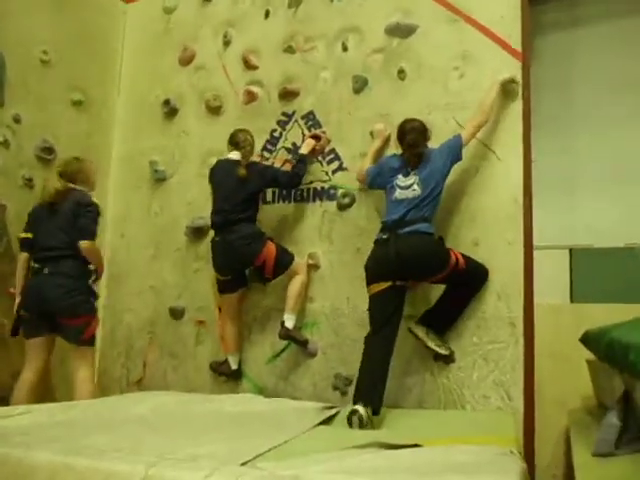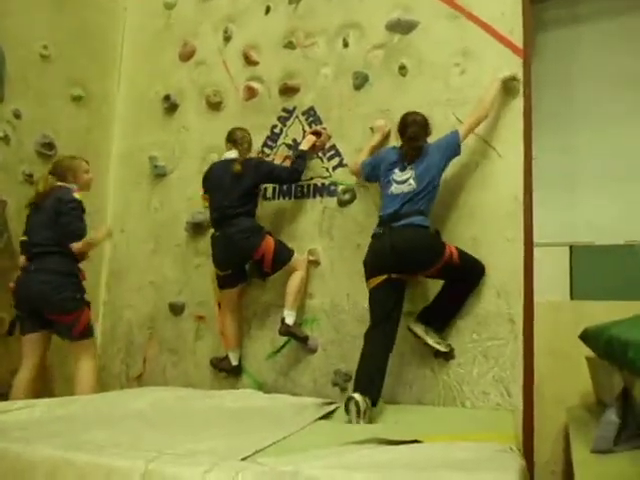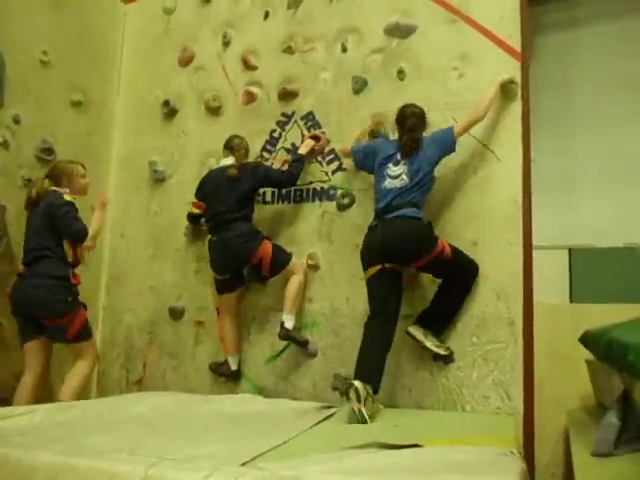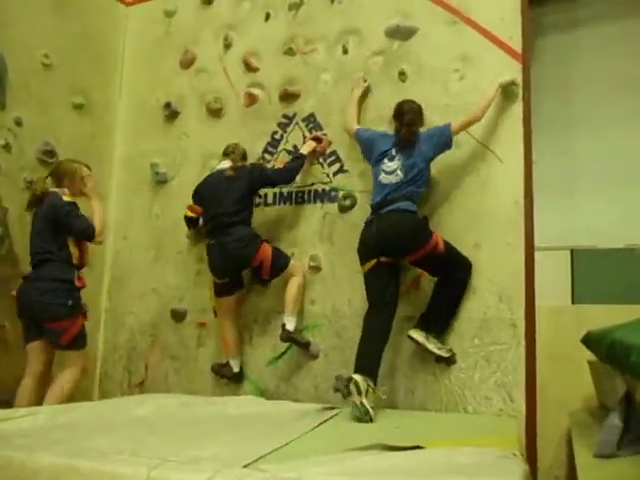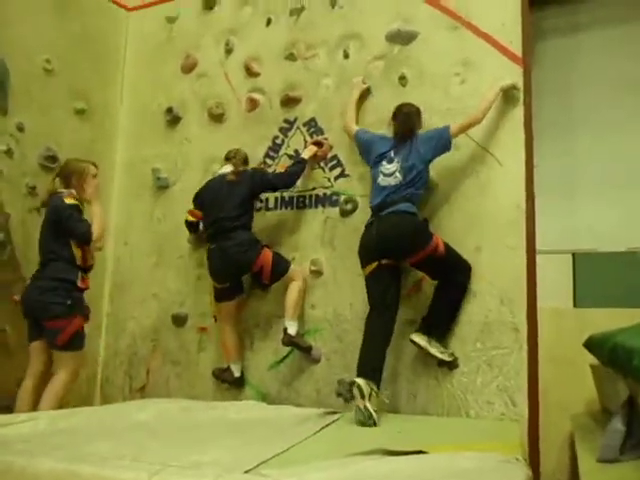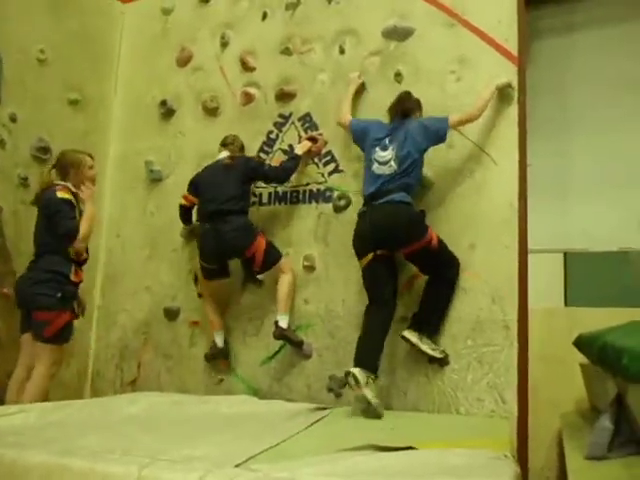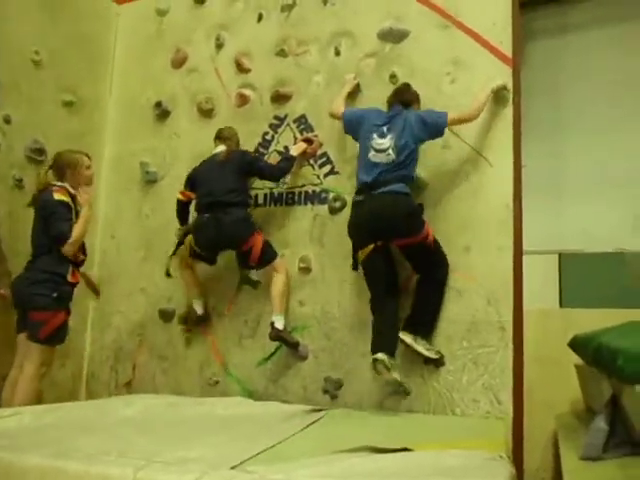
dt=0.2s
person 1, frame 1
left shoulder: (390, 165)
right shoulder: (440, 157)
left elbow: (361, 176)
right elbow: (478, 121)
left wrist: (377, 143)
right wrist: (498, 86)
left hip: (382, 254)
right hip: (419, 248)
left knee: (380, 333)
right knee: (475, 274)
left ankle: (363, 405)
right ankle: (430, 326)
person 1, frame 2
left shoulder: (386, 158)
right shoulder: (437, 152)
left elbow: (355, 169)
right elbow: (478, 117)
left wrist: (377, 138)
right wrist: (499, 83)
left hip: (380, 247)
right hip: (415, 240)
left knee: (381, 327)
right knee: (472, 271)
left ankle: (362, 394)
right ankle: (429, 323)
person 1, frame 3
left shoulder: (379, 149)
right shoulder: (431, 145)
left elbow: (346, 151)
right elbow: (476, 117)
left wrist: (369, 130)
right wrist: (498, 86)
left hip: (375, 239)
right hip: (409, 232)
left knee: (381, 317)
right knee: (465, 270)
left ankle: (362, 384)
right ankle: (427, 327)
person 1, frame 4
left shoulder: (376, 141)
right shoulder: (427, 141)
left elbow: (350, 124)
right elbow: (474, 117)
left wrist: (358, 93)
right wrist: (498, 87)
left hip: (372, 232)
right hip: (405, 225)
left knee: (379, 309)
right knee: (458, 268)
left ankle: (362, 378)
right ankle: (427, 329)
person 1, frame 5
left shoulder: (375, 145)
right shoulder: (424, 143)
left elbow: (349, 125)
right elbow: (472, 120)
left wrist: (356, 93)
right wrist: (498, 90)
left hip: (373, 235)
right hip: (405, 227)
left knee: (381, 311)
right knee: (458, 272)
left ankle: (364, 381)
right ankle: (429, 333)
person 1, frame 6
left shoulder: (371, 130)
right shoulder: (419, 129)
left elbow: (343, 118)
right elbow: (471, 114)
left wrist: (353, 88)
right wrist: (494, 88)
left hip: (366, 224)
right hip: (399, 217)
left knee: (380, 302)
right knee: (446, 267)
left ankle: (362, 370)
right ankle: (421, 329)
person 1, frame 7
left shoulder: (366, 118)
right shoulder: (417, 119)
left elbow: (335, 110)
right elbow: (470, 114)
left wrist: (347, 87)
right wrist: (491, 90)
left hip: (361, 212)
right hip: (396, 207)
left knee: (383, 290)
right knee: (435, 268)
left ankle: (382, 353)
right ankle: (416, 331)
person 2, frame 1
left shoulder: (40, 208)
right shoulder: (84, 201)
left elbow: (24, 254)
right elbow: (86, 244)
left wrist: (19, 294)
right wrist: (100, 268)
left hip: (36, 286)
right hip: (70, 287)
left knee: (33, 367)
right knee: (83, 365)
person 2, frame 2
left shoulder: (38, 204)
right shoulder: (68, 197)
left elbow: (24, 254)
right elbow: (77, 245)
left wrist: (20, 289)
right wrist: (100, 236)
left hip: (28, 284)
right hip: (57, 284)
left knee: (30, 364)
right knee: (86, 355)
person 2, frame 3
left shoulder: (39, 206)
right shoulder: (60, 201)
right elbow: (86, 242)
right wrist: (99, 210)
left hip: (25, 290)
right hip: (51, 290)
left knee: (34, 370)
right knee: (87, 356)
person 2, frame 4
left shoulder: (46, 205)
right shoulder: (60, 202)
right elbow: (96, 235)
right wrist: (94, 199)
left hip: (32, 292)
right hip: (54, 294)
left knee: (35, 371)
right knee: (75, 367)
person 2, frame 5
left shoulder: (60, 206)
right shoulder: (64, 203)
right elbow: (96, 241)
left wrist: (77, 299)
right wrist: (95, 203)
left hip: (41, 293)
right hip: (57, 295)
left knee: (37, 372)
right knee: (68, 370)
person 2, frame 6
left shoulder: (58, 199)
right shoulder: (60, 196)
right elbow: (79, 243)
left wrist: (74, 294)
right wrist: (89, 204)
left hip: (36, 286)
right hip: (50, 288)
left knee: (27, 364)
right knee: (47, 365)
person 2, frame 7
left shoulder: (60, 199)
right shoulder: (56, 197)
right elbow: (68, 246)
right wrist: (86, 210)
left hip: (34, 286)
right hip: (47, 289)
left knee: (22, 365)
right knee: (37, 366)
person 3, frame 1
left shoulder: (217, 169)
right shoulder: (257, 171)
right elbow: (293, 179)
right wrist: (304, 152)
left hip: (221, 246)
right hip: (247, 240)
left knee: (228, 311)
right knee: (300, 269)
left ankle: (232, 365)
right ankle: (288, 325)
person 3, frame 2
left shoulder: (213, 170)
right shoulder: (255, 166)
right elbow: (292, 174)
right wrist: (304, 148)
left hip: (220, 242)
right hip: (247, 235)
left knee: (228, 306)
right knee: (299, 264)
left ankle: (232, 361)
right ankle: (289, 322)
person 3, frame 3
left shoulder: (208, 179)
right shoulder: (252, 171)
left elbow: (194, 217)
right elbow: (288, 178)
left wrist: (211, 217)
right wrist: (302, 152)
left hip: (218, 248)
right hip: (245, 239)
left knee: (227, 311)
right knee: (297, 268)
left ankle: (231, 365)
right ankle: (288, 326)
person 3, frame 4
left shoulder: (205, 183)
right shoulder: (249, 173)
left elbow: (191, 220)
right elbow: (285, 175)
left wrist: (201, 226)
right wrist: (304, 151)
left hip: (217, 251)
right hip: (244, 243)
left knee: (226, 314)
right knee: (296, 272)
left ankle: (233, 367)
right ankle: (289, 327)
person 3, frame 5
left shoulder: (206, 188)
right shoulder: (250, 177)
left elbow: (191, 223)
right elbow: (286, 180)
left wrist: (200, 233)
right wrist: (305, 156)
left hip: (217, 256)
right hip: (244, 248)
left knee: (226, 318)
right knee: (297, 276)
left ankle: (234, 372)
right ankle: (291, 332)
person 3, frame 6
left shoulder: (202, 175)
right shoulder: (245, 164)
left elbow: (185, 207)
right elbow: (280, 175)
left wrist: (189, 225)
right wrist: (299, 151)
left hip: (209, 238)
right hip: (238, 231)
left knee: (207, 291)
right knee: (286, 269)
left ankle: (219, 345)
right ankle: (282, 325)
person 3, frame 7
left shoulder: (199, 169)
right shoulder: (243, 158)
left elbow: (182, 202)
right elbow: (275, 173)
left wrist: (185, 226)
right wrist: (294, 152)
left hip: (207, 227)
right hip: (237, 223)
left knee: (184, 258)
right knee: (279, 268)
left ankle: (199, 312)
right ankle: (278, 326)
